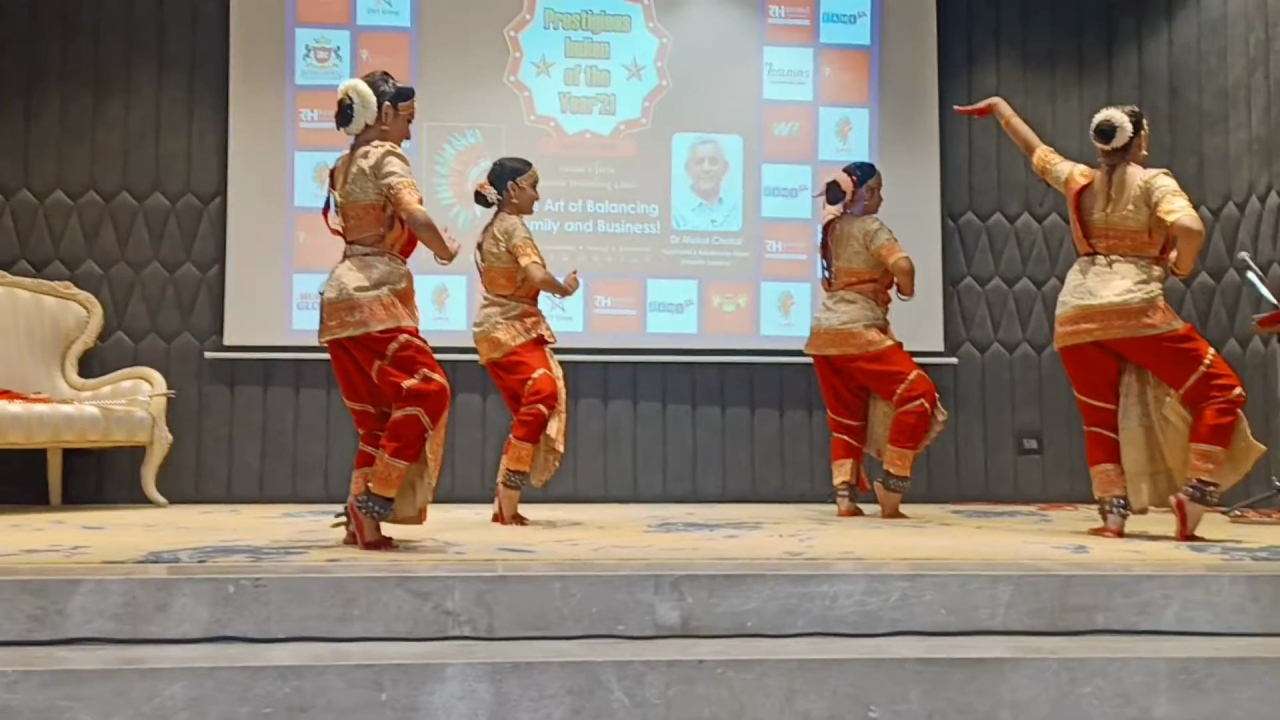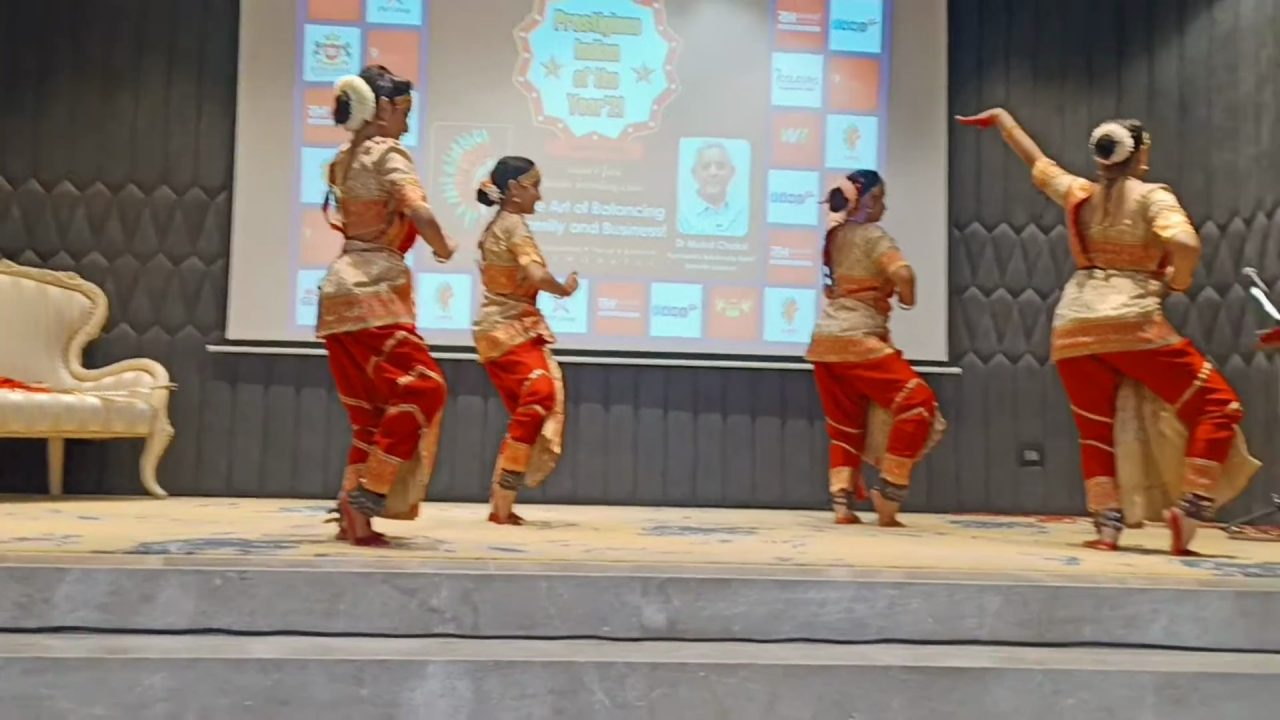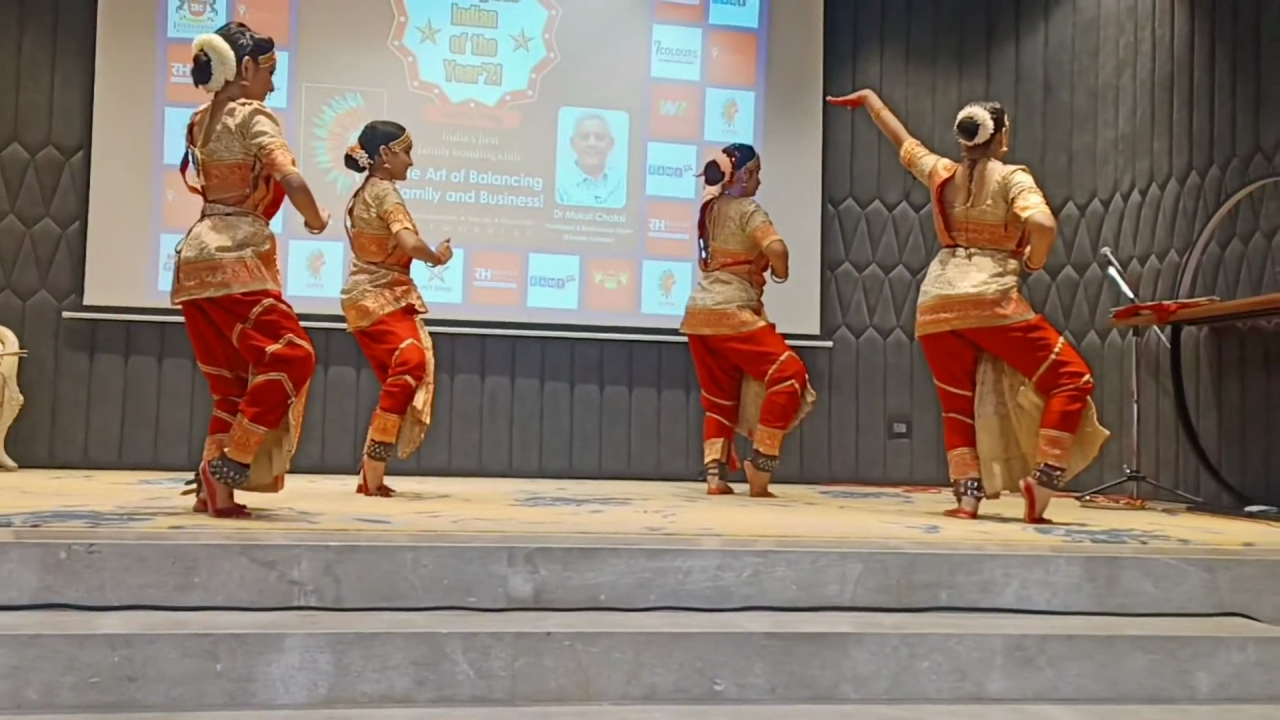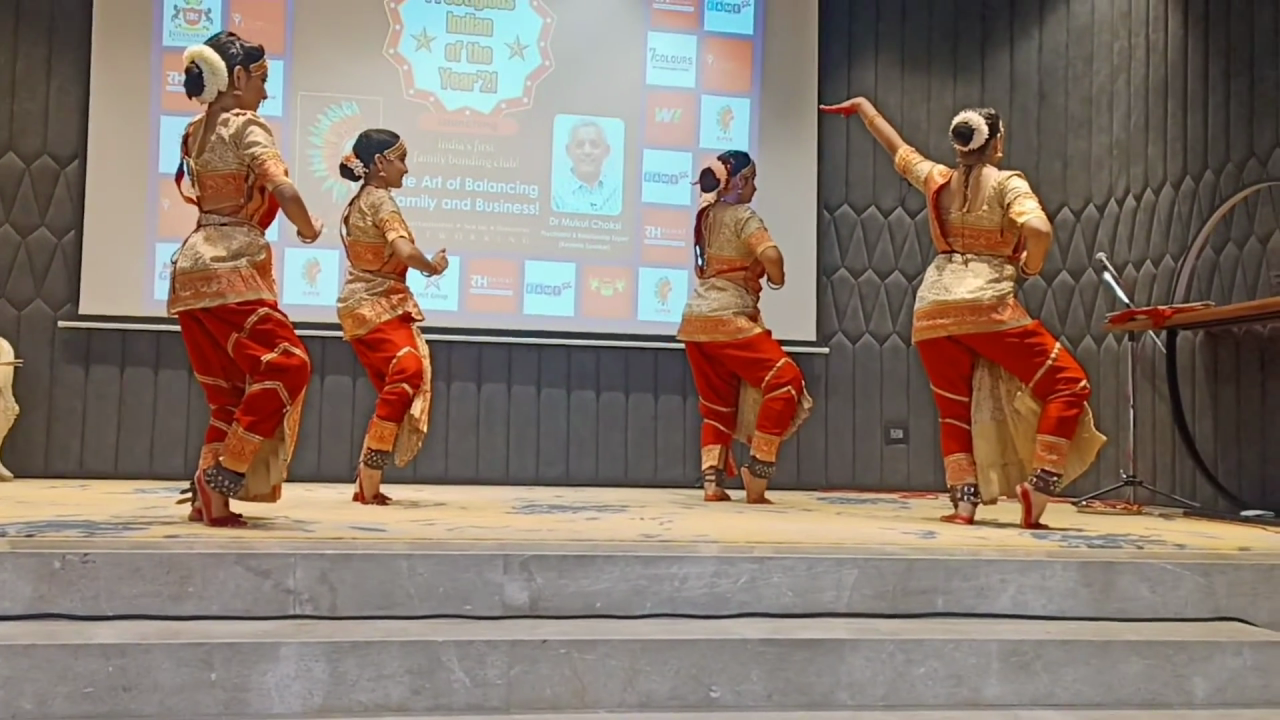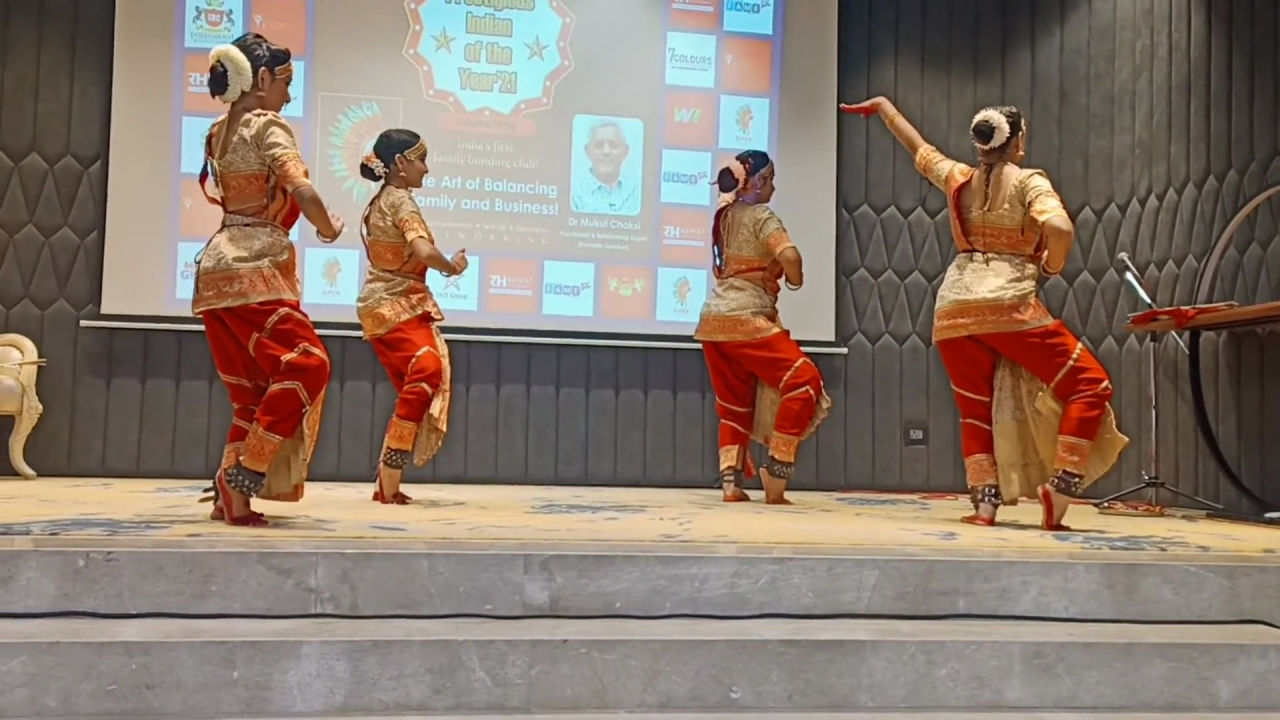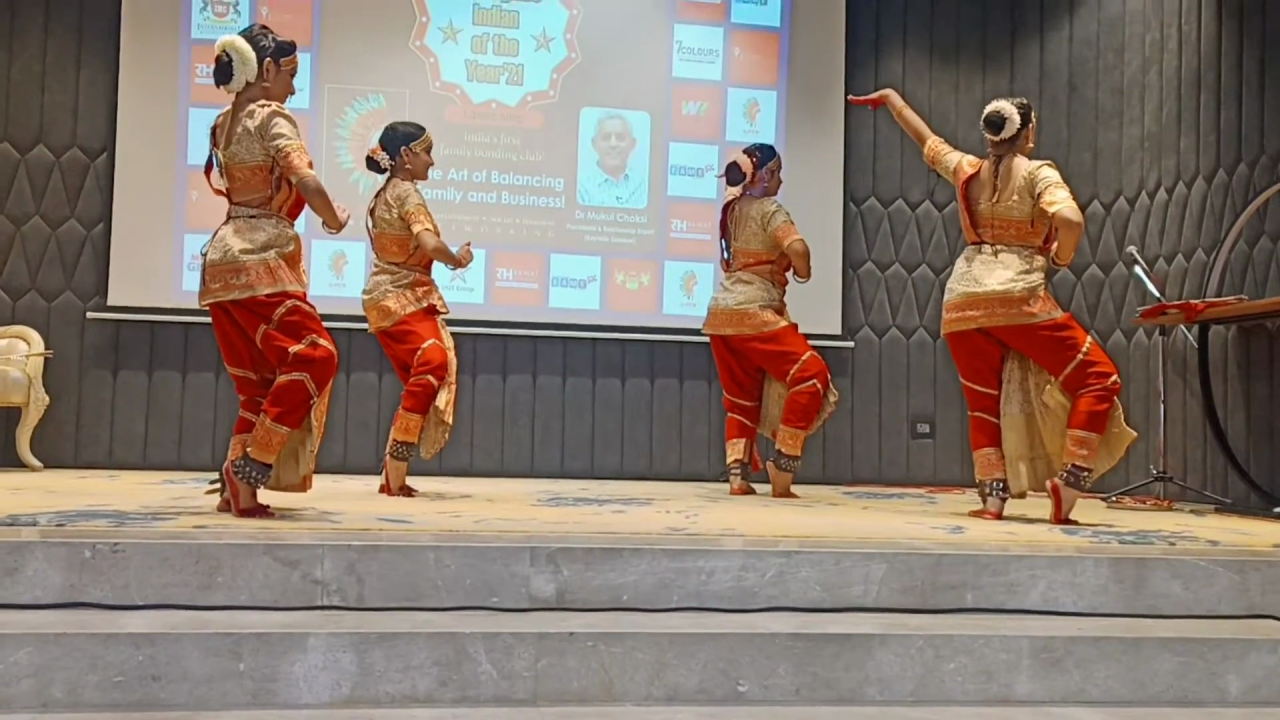
dt=0.7s
person 1, frame 1
left shoulder: (345, 164)
right shoulder: (385, 156)
right elbow: (415, 215)
right wrist: (445, 250)
left hip: (344, 297)
right hip: (374, 297)
left knee: (379, 413)
right knee: (427, 391)
left ankle: (360, 516)
right ankle: (372, 504)
person 1, frame 2
left shoulder: (344, 160)
right shoulder: (387, 153)
right elbow: (419, 213)
right wrist: (444, 249)
left hip: (341, 291)
right hip: (372, 291)
left knee: (373, 409)
right knee: (422, 389)
left ankle: (353, 511)
right ankle: (365, 498)
person 1, frame 3
left shoulder: (201, 120)
right shoulder: (253, 115)
right elbow: (291, 179)
right wrist: (316, 220)
left hip: (198, 256)
right hip: (235, 258)
left knee: (233, 380)
right knee: (291, 357)
left ankle: (212, 485)
right ankle: (226, 470)
person 1, frame 4
left shoulder: (195, 131)
right shoulder: (246, 125)
right elbow: (283, 190)
right wrist: (309, 229)
left hip: (193, 267)
right hip: (230, 268)
left knee: (231, 390)
right knee: (287, 366)
left ankle: (208, 495)
right ankle: (220, 479)
person 1, frame 5
left shoulder: (220, 131)
right shoulder: (268, 126)
right elbow: (302, 191)
right wrist: (329, 229)
left hip: (218, 267)
right hip: (254, 269)
left knee: (254, 389)
right knee: (306, 366)
left ankle: (231, 493)
right ankle: (241, 479)
person 1, frame 6
left shoulder: (224, 123)
right shoulder: (272, 117)
right elbow: (305, 181)
right wrist: (334, 219)
left hip: (225, 260)
right hip: (260, 261)
left knee: (260, 380)
right knee: (314, 357)
left ankle: (238, 485)
right ankle: (247, 471)
person 2, frame 1
left shoulder: (1077, 180)
right shoulder: (1154, 182)
left elbow: (1035, 148)
right elbow: (1190, 228)
left wrist: (999, 106)
right wrist: (1181, 266)
left hip: (1076, 316)
right hip: (1135, 310)
left knee: (1100, 419)
right knee: (1221, 392)
left ankle: (1113, 514)
right ankle: (1193, 495)
person 2, frame 2
left shoulder: (1077, 193)
right shoulder: (1152, 196)
left elbow: (1035, 159)
right elbow: (1185, 245)
left wrist: (1001, 117)
right wrist: (1177, 282)
left hip: (1073, 327)
right hip: (1131, 324)
left knee: (1096, 431)
right knee: (1217, 406)
left ankle: (1107, 527)
right ankle: (1187, 509)
person 2, frame 3
left shoulder: (940, 173)
right shoulder: (1011, 177)
left elbow: (901, 138)
right elbow: (1043, 225)
left wrist: (868, 97)
right wrist: (1033, 261)
left hip: (936, 302)
right hip: (991, 300)
left knee: (958, 404)
right knee: (1071, 379)
left ankle: (967, 496)
right ankle: (1042, 478)
person 2, frame 4
left shoulder: (936, 179)
right shoulder: (1007, 183)
left elbow: (896, 146)
right elbow: (1039, 230)
left wrist: (862, 105)
right wrist: (1030, 267)
left hip: (933, 309)
right hip: (988, 305)
left knee: (955, 410)
right knee: (1069, 385)
left ankle: (964, 502)
right ankle: (1039, 484)
person 2, frame 5
left shoulder: (956, 178)
right shoulder: (1028, 182)
left elbow: (916, 145)
right elbow: (1060, 228)
left wrist: (882, 105)
right wrist: (1052, 266)
left hip: (953, 309)
right hip: (1009, 305)
left knee: (975, 410)
right knee: (1090, 386)
left ankle: (984, 504)
right ankle: (1060, 486)
person 2, frame 6
left shoulder: (965, 169)
right shoulder: (1038, 173)
left elbow: (924, 137)
right elbow: (1070, 219)
left wrist: (890, 96)
right wrist: (1061, 258)
left hip: (962, 303)
right hip: (1019, 298)
left knee: (984, 402)
right knee: (1098, 380)
left ankle: (992, 498)
right ankle: (1068, 480)
person 3, frame 1
left shoulder: (492, 228)
right shoulder: (513, 226)
right elbow: (538, 276)
right wrist: (565, 288)
left hip: (498, 330)
right hip: (511, 330)
left knee: (531, 408)
right knee: (542, 394)
left ankle: (505, 502)
right ankle: (509, 500)
person 3, frame 2
left shoulder: (494, 226)
right shoulder: (514, 225)
right elbow: (538, 276)
right wrist: (565, 289)
left hip: (498, 329)
right hip: (511, 329)
left knee: (529, 407)
right knee: (539, 395)
left ankle: (501, 501)
right ankle: (503, 499)
person 3, frame 3
left shoulder: (363, 193)
right shoulder: (385, 192)
left elbow: (387, 246)
right elbow: (410, 243)
left wrist: (429, 255)
right wrist: (437, 257)
left hip: (368, 297)
right hip: (381, 299)
left knee: (401, 375)
right knee: (410, 364)
left ankle: (372, 472)
right ankle: (372, 471)
person 3, frame 4
left shoulder: (357, 202)
right shoulder: (381, 200)
right elbow: (406, 252)
right wrist: (433, 267)
left hip: (363, 306)
right hip: (378, 307)
left knee: (396, 385)
right knee: (408, 372)
left ankle: (368, 480)
right ankle: (369, 477)
person 3, frame 5
left shoulder: (378, 202)
right shoulder: (401, 201)
right elbow: (424, 251)
right wrist: (451, 267)
left hip: (382, 305)
right hip: (397, 306)
left knee: (416, 382)
right knee: (426, 371)
left ankle: (388, 479)
right ankle: (389, 478)
person 3, frame 6
left shoulder: (383, 195)
right shoulder: (407, 193)
right elbow: (431, 244)
left wrist: (449, 257)
right wrist: (457, 260)
left hip: (389, 299)
right hip: (402, 299)
left knee: (422, 378)
right knee: (432, 364)
left ankle: (394, 472)
right ankle: (395, 471)
person 4, frame 1
left shoulder: (833, 228)
right shoulder: (870, 227)
right elbow: (903, 266)
right wrist: (906, 289)
left hip: (824, 332)
right hip: (857, 331)
left knee: (846, 418)
right knee: (919, 395)
left ankle: (845, 497)
right ankle: (891, 490)
person 4, frame 2
left shoulder: (836, 235)
right shoulder: (872, 235)
right elbow: (903, 274)
right wrist: (907, 298)
left hip: (825, 338)
right hip: (858, 338)
left knee: (845, 424)
right knee: (918, 402)
left ankle: (842, 504)
right ankle: (888, 497)
person 4, frame 3
left shoulder: (711, 208)
right shoulder: (747, 209)
right elbow: (777, 248)
right wrist: (781, 272)
left hip: (699, 312)
right hip: (733, 312)
left knee: (720, 396)
right knee: (789, 375)
left ankle: (715, 475)
right ankle: (760, 468)
person 4, frame 4
left shoulder: (707, 215)
right shoulder: (743, 215)
right elbow: (771, 255)
right wrist: (777, 278)
left hip: (696, 318)
right hip: (729, 318)
left knee: (718, 403)
right knee: (786, 381)
left ankle: (712, 482)
right ankle: (756, 477)
person 4, frame 5
left shoulder: (725, 215)
right shoulder: (761, 215)
right elbow: (789, 255)
right wrist: (796, 278)
left hip: (714, 318)
right hip: (747, 318)
left knee: (734, 403)
right knee: (804, 382)
left ankle: (731, 483)
right ankle: (776, 477)
person 4, frame 6
left shoulder: (733, 209)
right shoulder: (769, 208)
right elbow: (797, 248)
right wrist: (803, 271)
left hip: (722, 312)
right hip: (754, 312)
left knee: (742, 397)
right knee: (811, 375)
left ankle: (737, 477)
right ankle: (782, 473)
